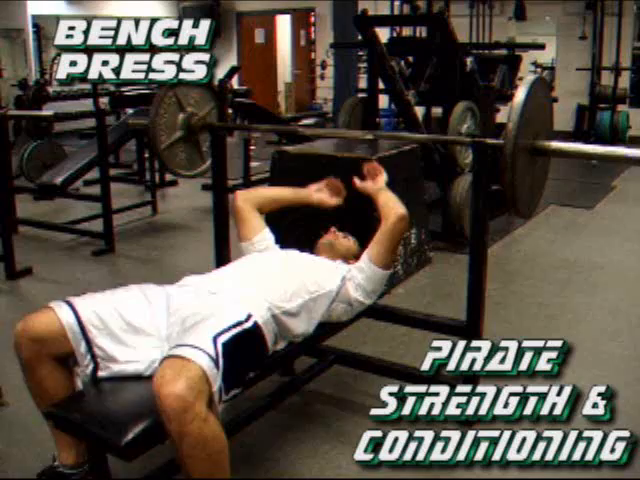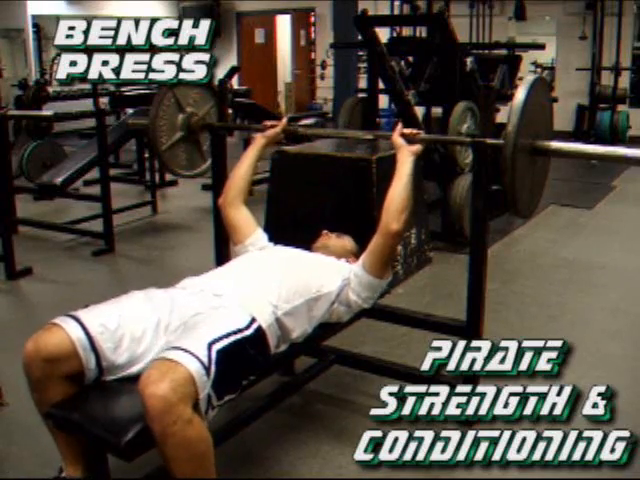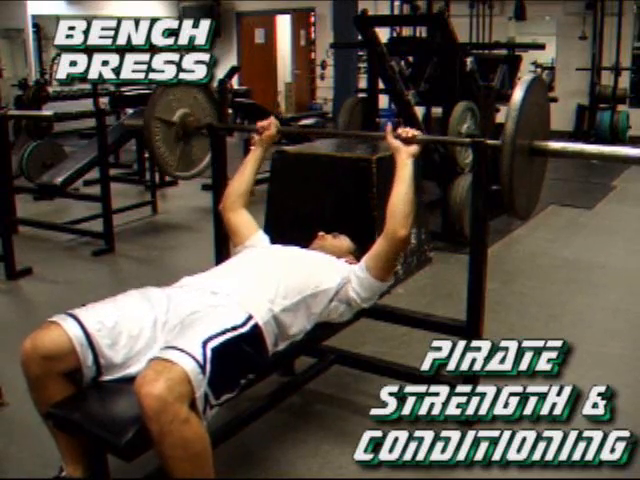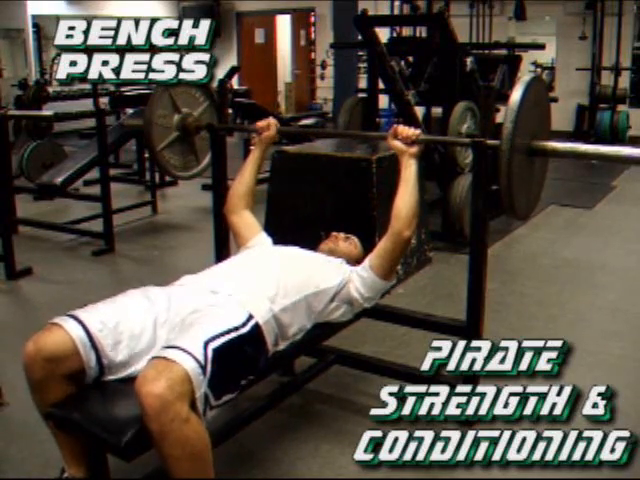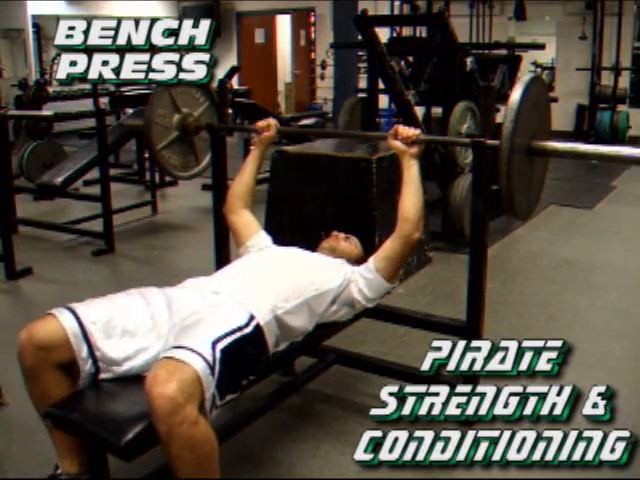
dt=1s
person 1, frame 1
left shoulder: (349, 282)
right shoulder: (276, 257)
left elbow: (396, 220)
right elbow: (244, 201)
left wrist: (376, 188)
right wrist: (310, 196)
left hip: (241, 319)
right hip: (182, 299)
left knee: (175, 389)
right knee: (35, 334)
person 1, frame 2
left shoulder: (347, 284)
right shoulder: (269, 254)
left elbow: (390, 228)
right elbow: (230, 203)
left wrist: (404, 156)
right wrist: (259, 142)
left hip: (240, 319)
right hip: (180, 301)
left knee: (162, 393)
right knee: (43, 352)
person 1, frame 3
left shoulder: (347, 283)
right shoulder: (270, 253)
left elbow: (396, 235)
right elbow: (232, 208)
left wrist: (404, 159)
right wrist: (260, 148)
left hip: (237, 321)
right hip: (175, 301)
left knee: (158, 393)
right knee: (41, 351)
person 1, frame 4
left shoulder: (350, 283)
right shoulder: (272, 253)
left elbow: (400, 233)
right elbow: (236, 210)
left wrist: (407, 159)
right wrist: (260, 147)
left hip: (236, 320)
right hip: (176, 299)
left knee: (159, 392)
right knee: (43, 353)
person 1, frame 5
left shoulder: (351, 282)
right shoulder: (273, 254)
left elbow: (407, 233)
right elbow: (235, 209)
left wrist: (408, 159)
right wrist: (259, 147)
left hip: (239, 320)
right hip: (182, 300)
left knee: (167, 393)
right knee: (37, 341)
